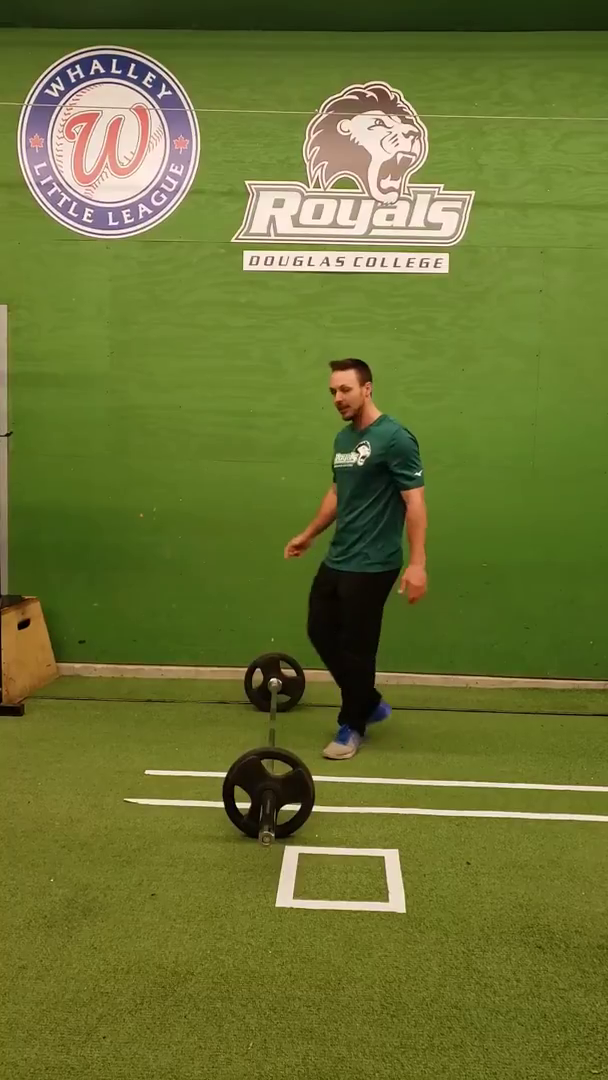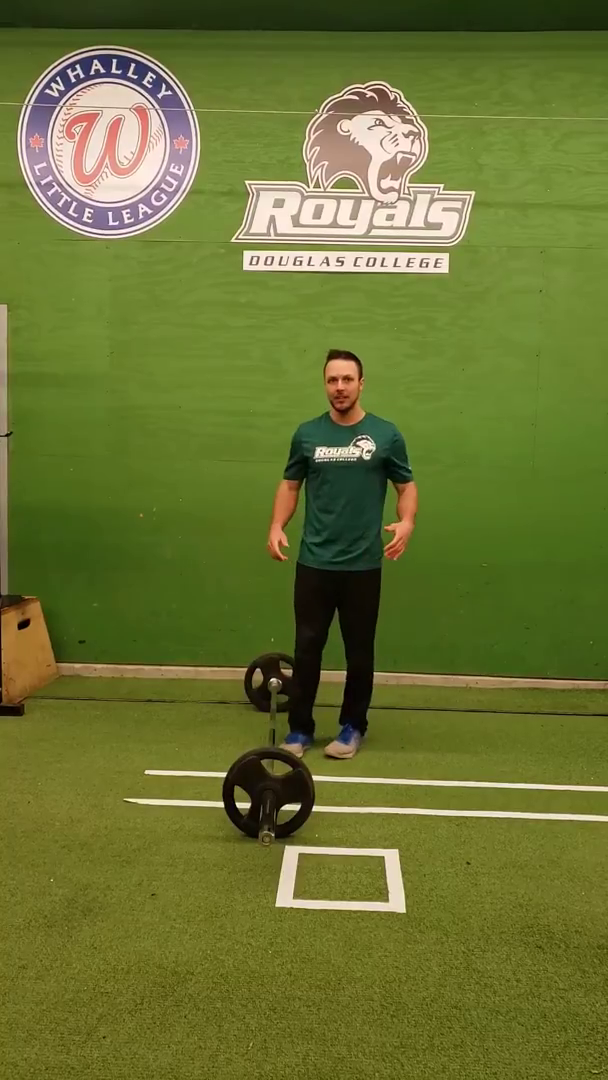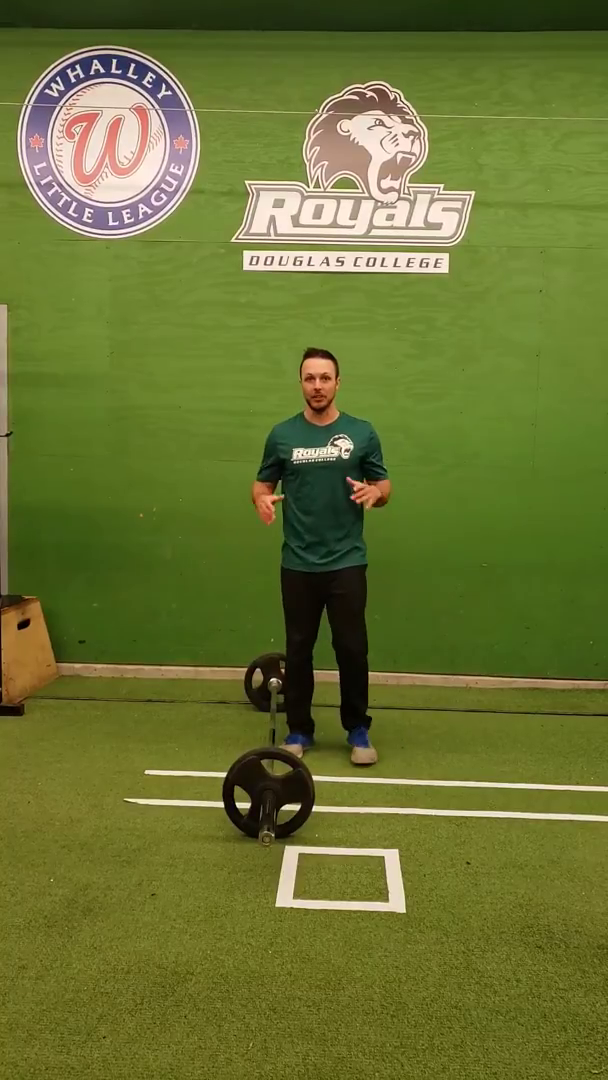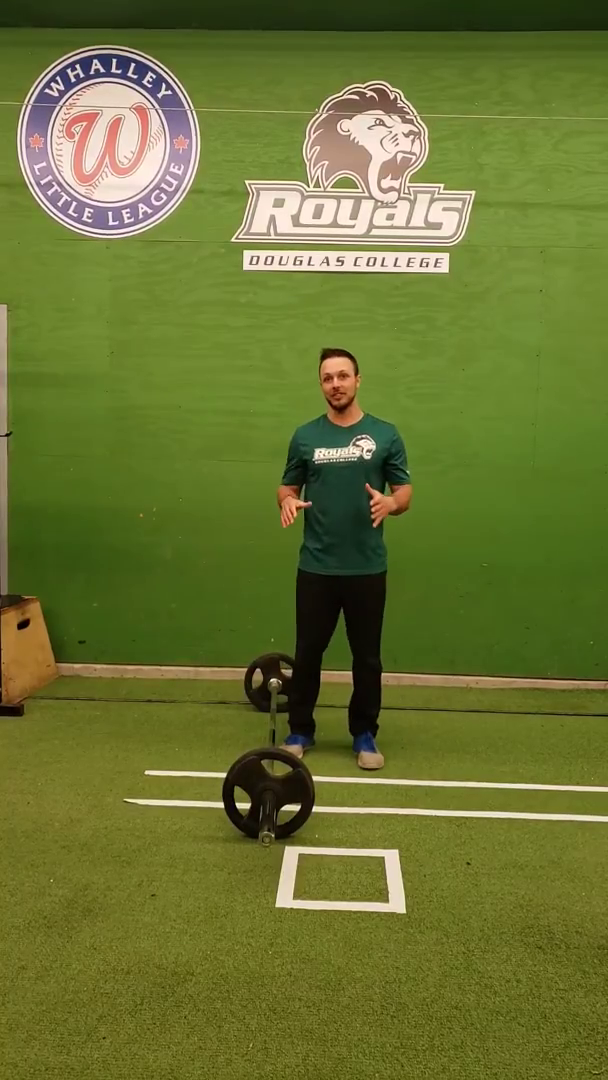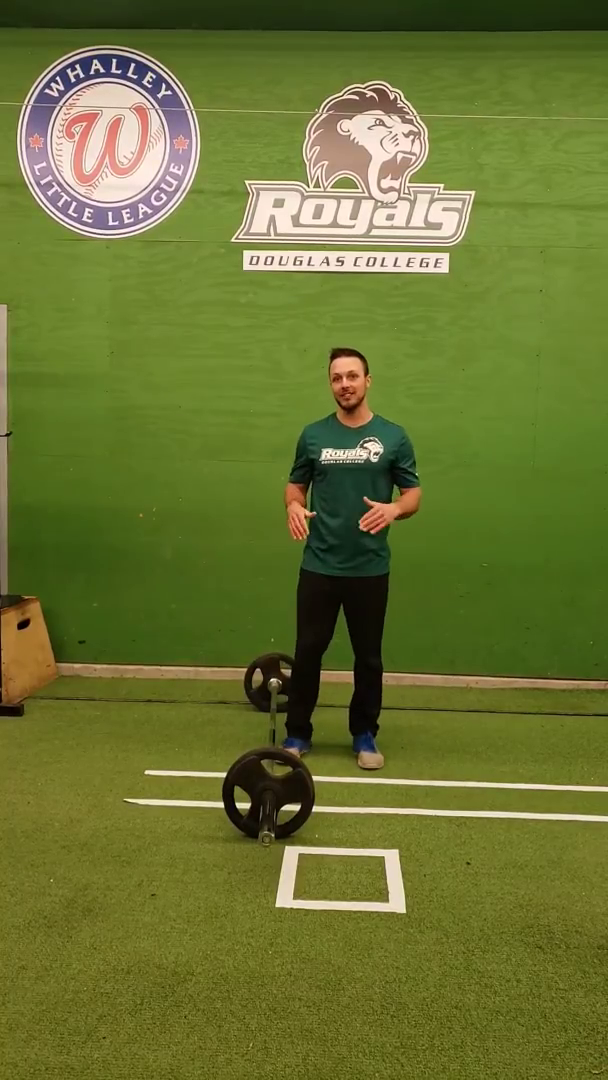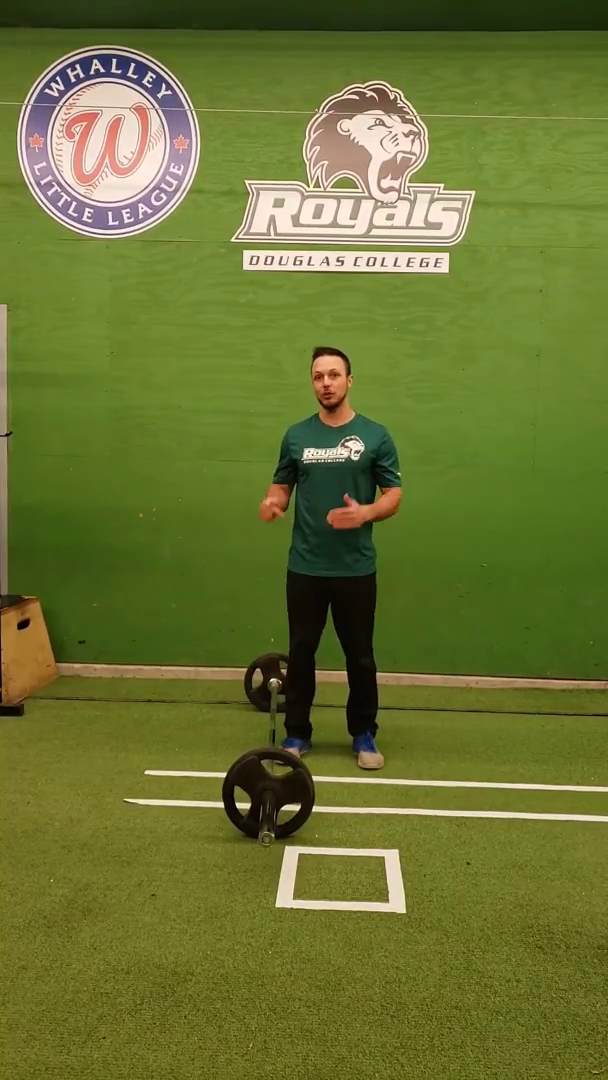
dt=0.5s
person 1, frame 1
left shoulder: (394, 437)
right shoulder: (343, 438)
left elbow: (415, 500)
left wrist: (417, 562)
right wrist: (308, 534)
left hip: (370, 566)
right hip: (336, 559)
left knee: (358, 646)
right knee: (321, 631)
left ankle: (353, 725)
right ankle: (368, 703)
person 1, frame 2
left shoulder: (385, 434)
right shoulder: (307, 433)
left elbow: (406, 486)
right elbow: (290, 486)
left wrist: (406, 522)
right wrist: (277, 526)
left hip: (362, 564)
right hip: (313, 561)
left knee: (359, 649)
right knee: (307, 646)
left ankle: (353, 726)
right ankle: (300, 728)
person 1, frame 3
left shoulder: (361, 432)
right shoulder: (282, 434)
left elbow: (383, 486)
right elbow: (262, 484)
left wrist: (374, 492)
right wrist: (262, 499)
left hip: (348, 561)
right hip: (298, 563)
left knee: (352, 647)
right knee: (299, 649)
left ankle: (357, 728)
right ankle: (299, 730)
person 1, frame 4
left shoulder: (385, 434)
right shoulder: (305, 435)
left elbow: (405, 493)
right elbow: (287, 489)
left wrist: (390, 503)
right wrist: (288, 503)
left hip: (367, 567)
right hip: (315, 566)
left knee: (367, 655)
right knee: (308, 652)
left ankle: (364, 734)
right ankle: (300, 731)
person 1, frame 5
left shoulder: (393, 436)
right shoulder: (313, 434)
left elbow: (413, 495)
right elbow: (296, 485)
left wrist: (393, 510)
right wrist: (294, 508)
left hip: (369, 568)
right hip: (319, 566)
left knee: (368, 656)
right knee: (308, 652)
left ankle: (364, 734)
right ankle: (297, 733)
person 1, frame 6
left shoulder: (376, 436)
right shoulder: (297, 435)
left elbow: (393, 497)
right elbow: (282, 486)
left wrist: (365, 512)
right wrist: (272, 504)
left hip: (356, 568)
right hip: (304, 567)
left knee: (359, 655)
right knee: (301, 652)
left ankle: (364, 734)
right ankle: (297, 733)
